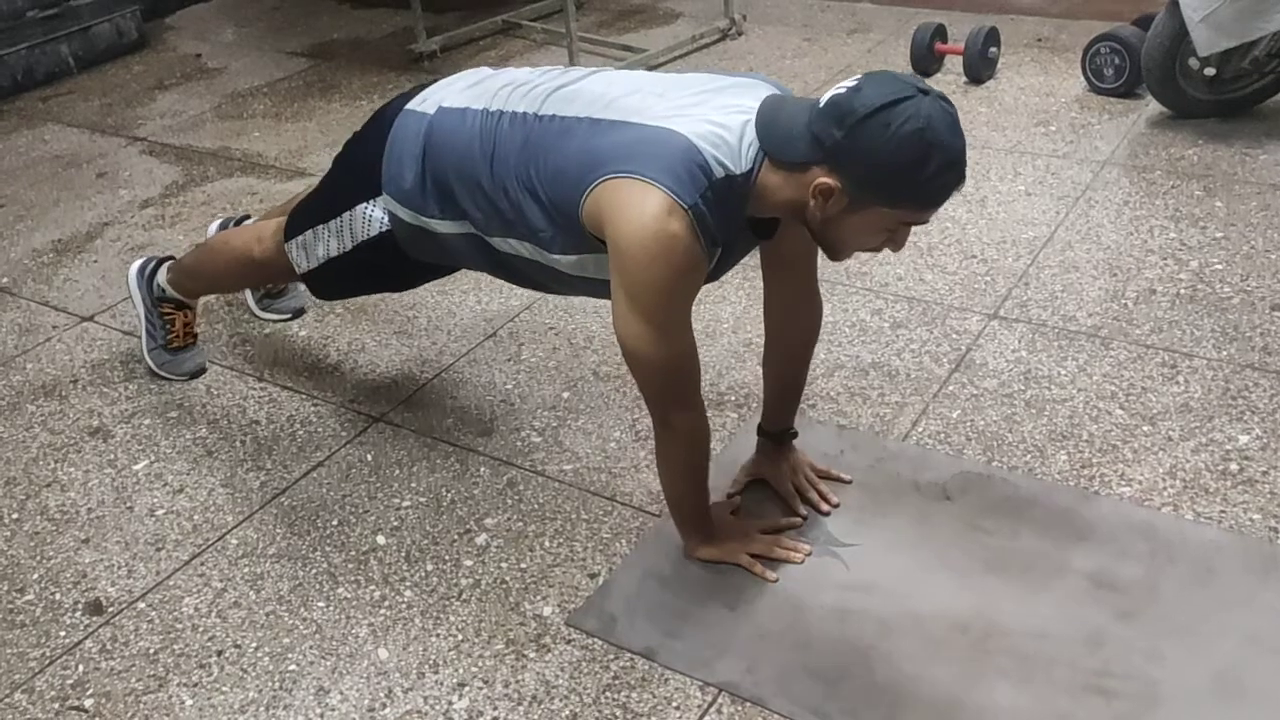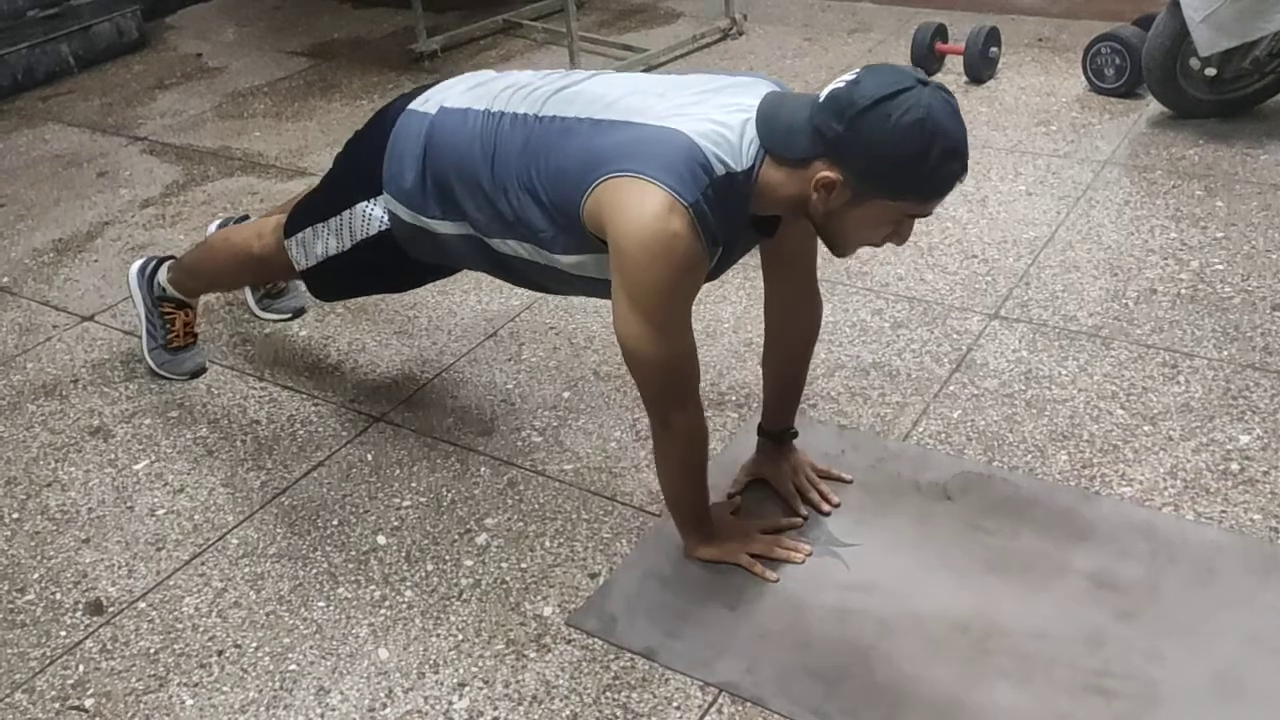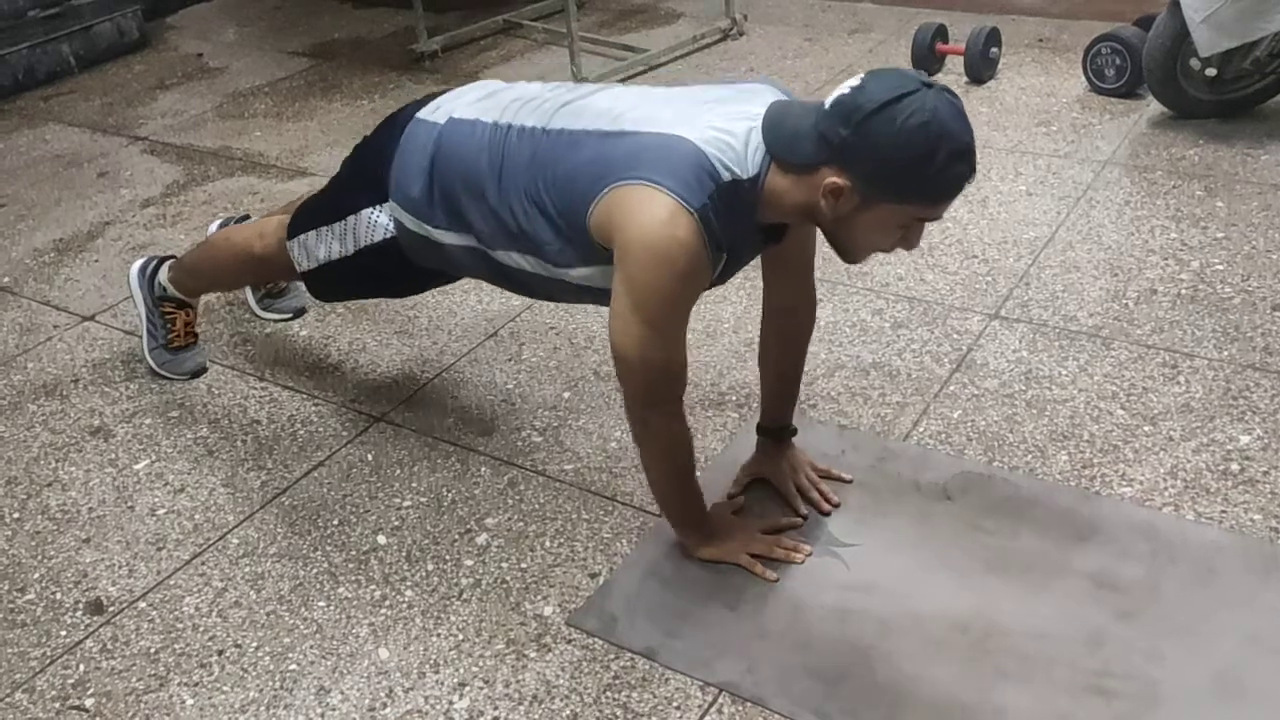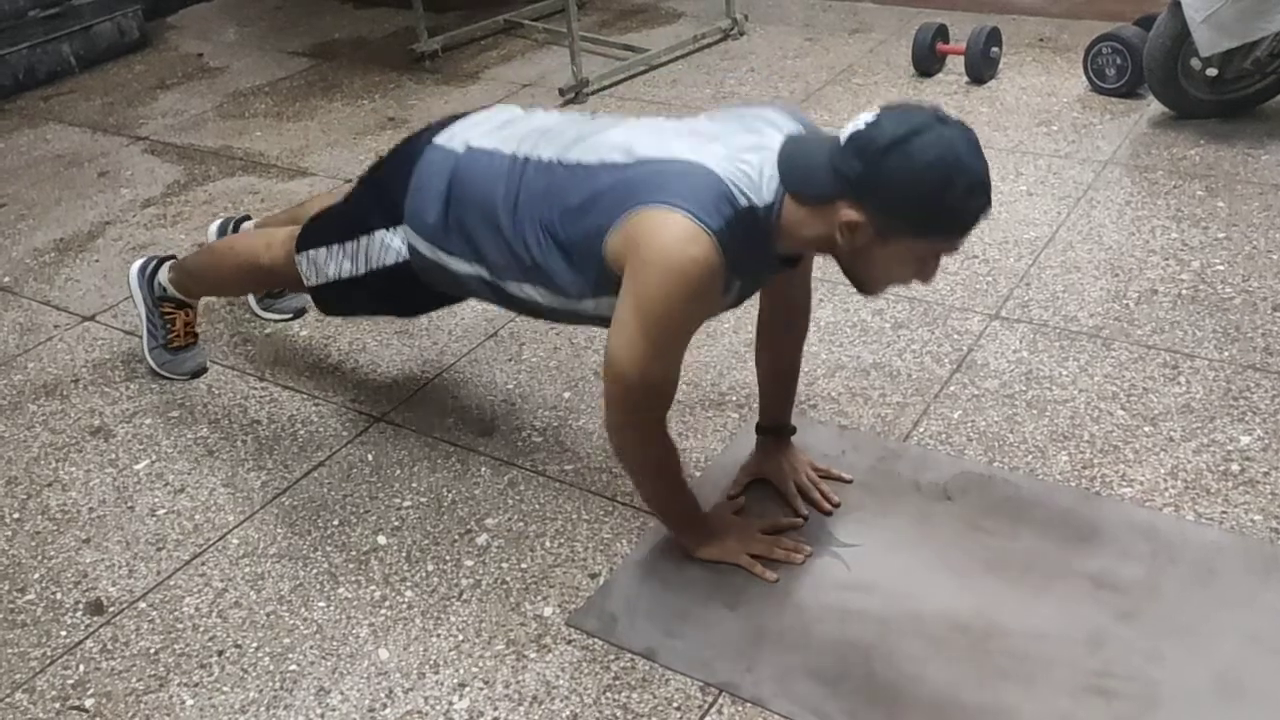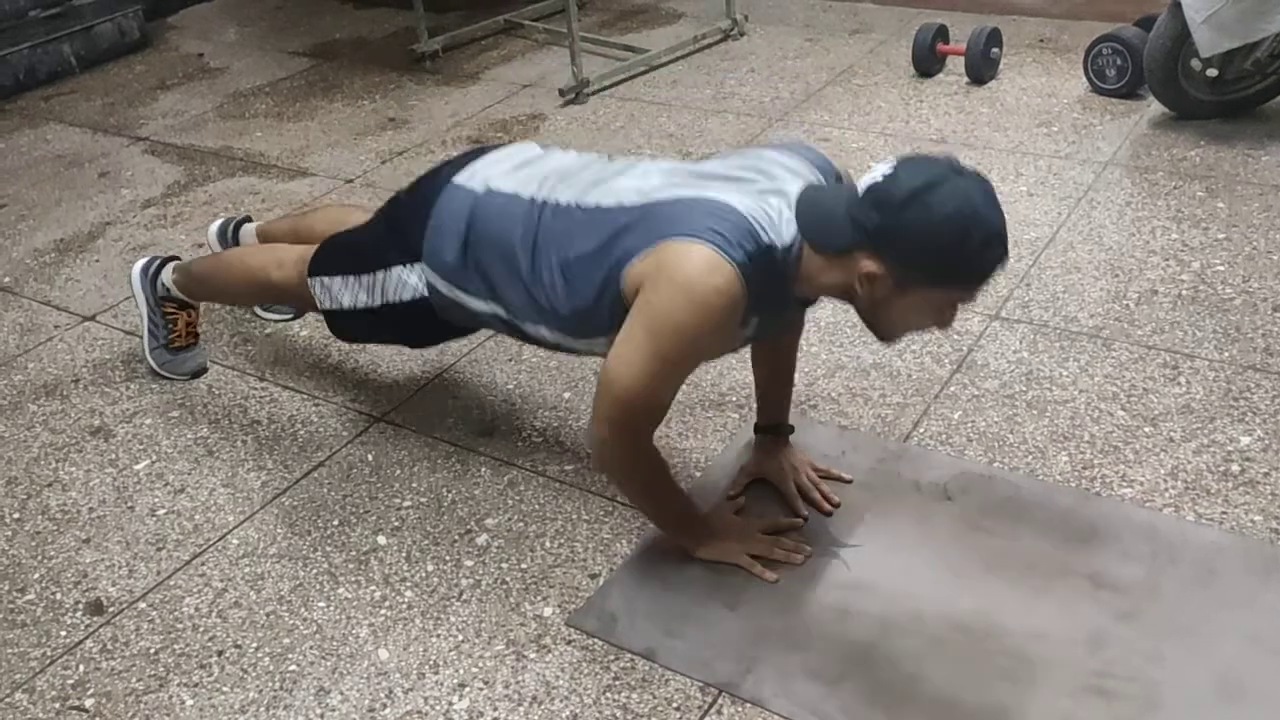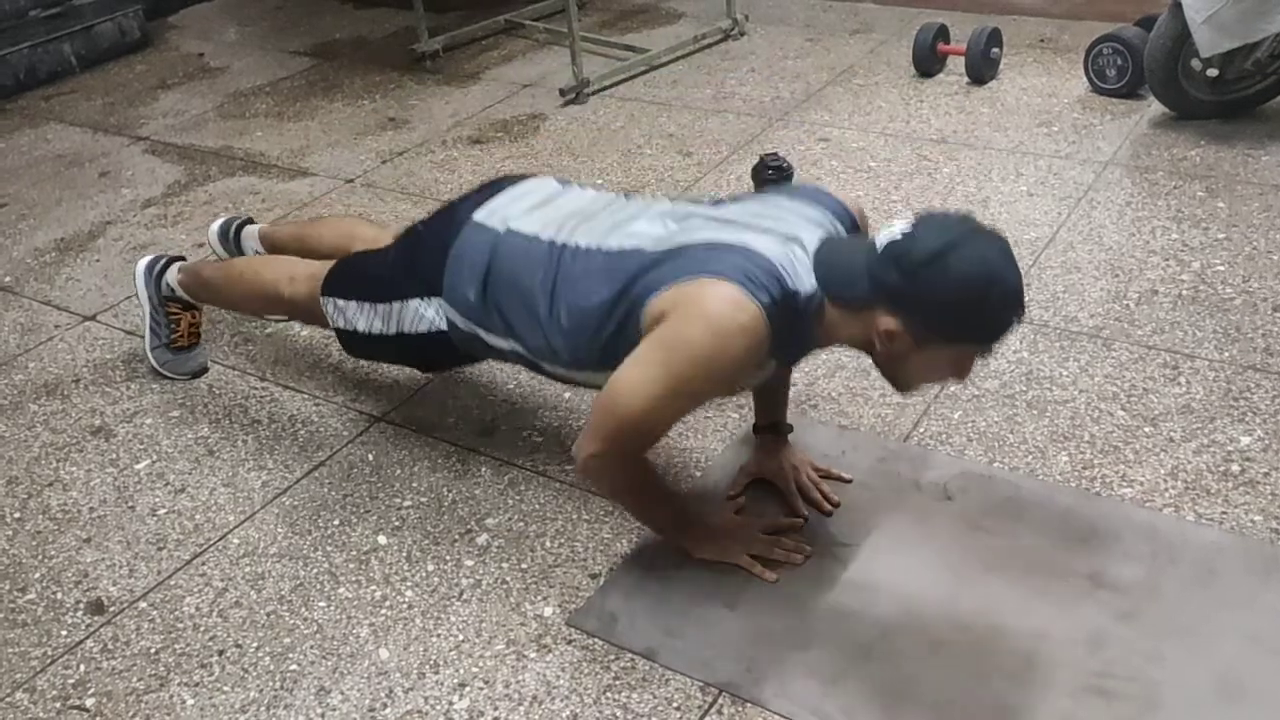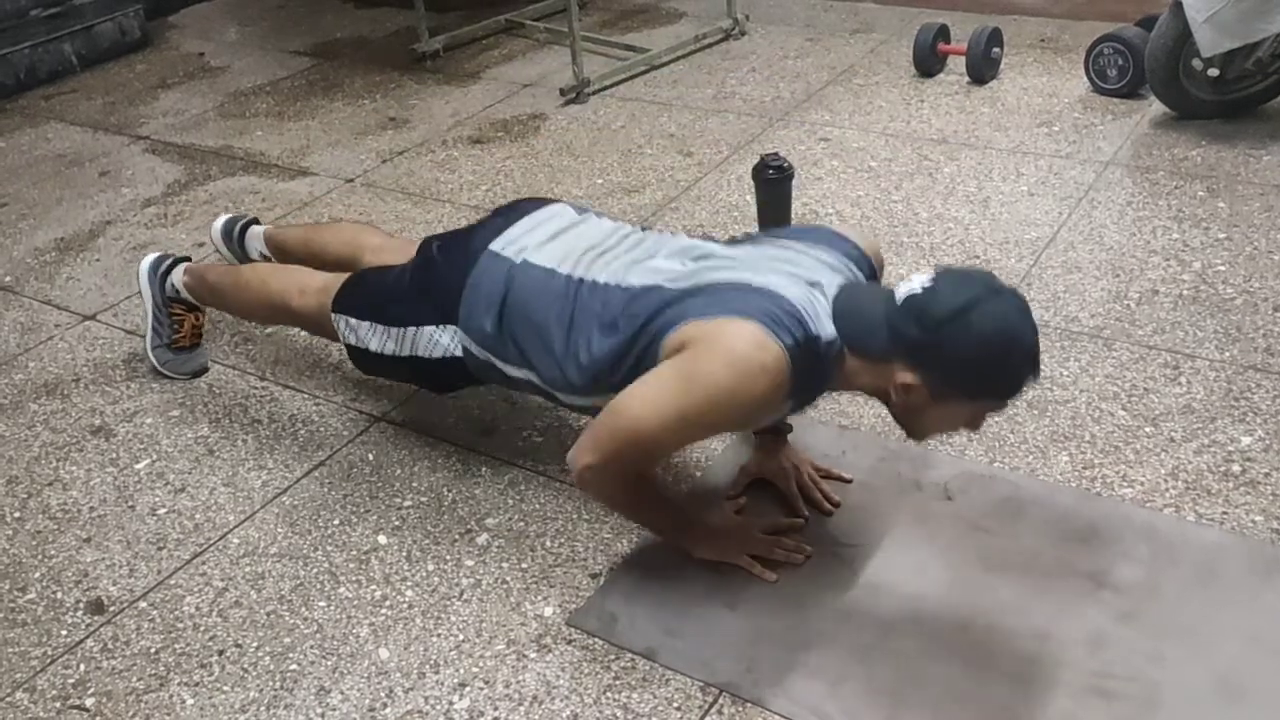
dt=0.1s
person 1, frame 1
left shoulder: (796, 137)
right shoulder: (661, 220)
left elbow: (794, 301)
right elbow: (674, 409)
left wrist: (777, 442)
right wrist: (703, 533)
left hip: (491, 121)
right hip: (422, 163)
left knee: (320, 226)
right knee: (288, 251)
left ankle: (242, 232)
right ankle: (166, 283)
person 1, frame 2
left shoulder: (795, 132)
right shoulder: (662, 219)
left elbow: (794, 300)
right elbow: (672, 409)
left wrist: (777, 442)
right wrist: (702, 532)
left hip: (489, 123)
right hip: (422, 166)
left knee: (316, 226)
right knee: (287, 248)
left ankle: (243, 230)
right ankle: (167, 283)
person 1, frame 3
left shoulder: (800, 135)
right shoulder: (667, 227)
left elbow: (791, 288)
right elbow: (655, 411)
left wrist: (775, 438)
right wrist: (701, 530)
left hip: (496, 127)
right hip: (427, 175)
left knee: (329, 225)
right knee: (291, 247)
left ankle: (244, 228)
right ankle: (167, 282)
person 1, frame 4
left shoulder: (812, 161)
right shoulder: (685, 247)
left elbow: (785, 297)
right elbow: (632, 424)
left wrist: (775, 441)
right wrist: (696, 532)
left hip: (504, 153)
right hip: (439, 204)
left knee: (336, 233)
right knee: (294, 261)
left ankle: (243, 227)
right ankle: (168, 284)
person 1, frame 5
left shoulder: (825, 187)
right shoulder: (708, 284)
left elbow: (778, 295)
right elbow: (613, 435)
left wrist: (773, 437)
right wrist: (697, 532)
left hip: (524, 184)
right hip: (458, 244)
left knee: (367, 232)
right knee: (308, 276)
left ankle: (251, 229)
right ankle: (172, 280)
person 1, frame 6
left shoulder: (843, 231)
right shoulder: (731, 320)
right elbow: (600, 453)
left wrist: (772, 439)
right wrist: (696, 533)
left hip: (541, 214)
right hip: (474, 278)
left knee: (373, 250)
right knee: (317, 293)
left ankle: (253, 235)
right ankle: (176, 283)
person 1, frame 7
left shoulder: (858, 262)
right shoulder: (756, 364)
right elbow: (595, 460)
left wrist: (770, 442)
right wrist: (698, 532)
left hip: (558, 239)
right hip: (493, 308)
left knee: (391, 258)
right knee: (327, 303)
left ankle: (255, 234)
right ankle: (182, 281)
